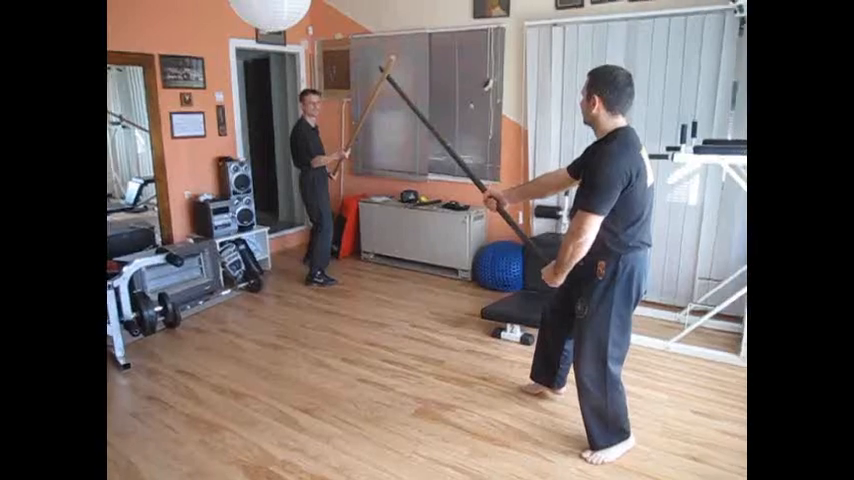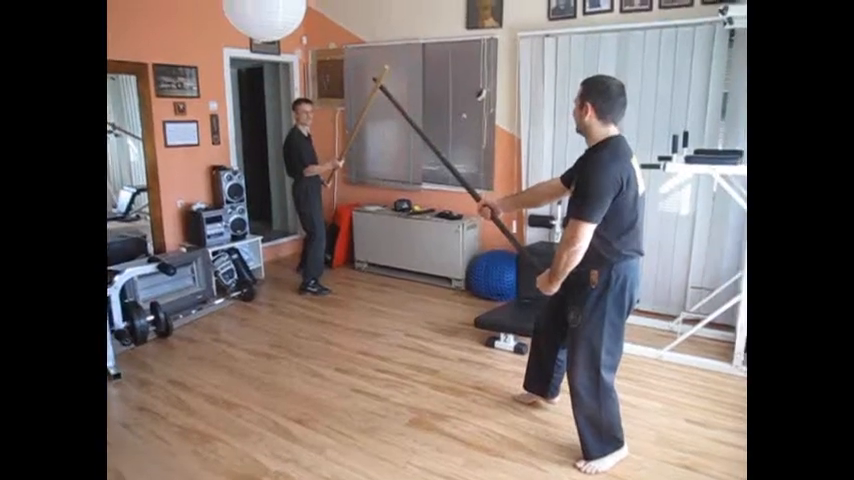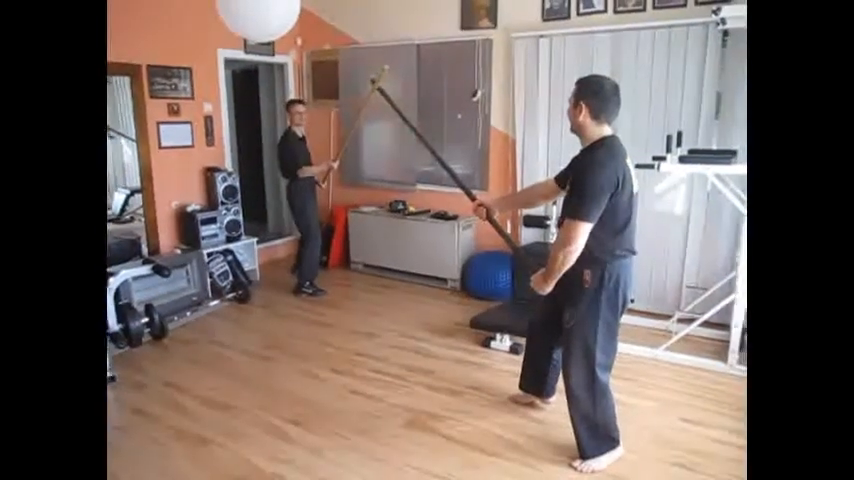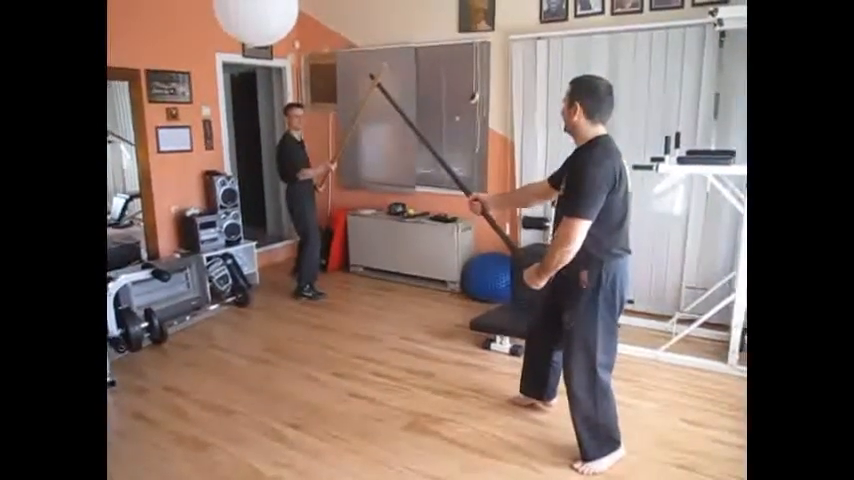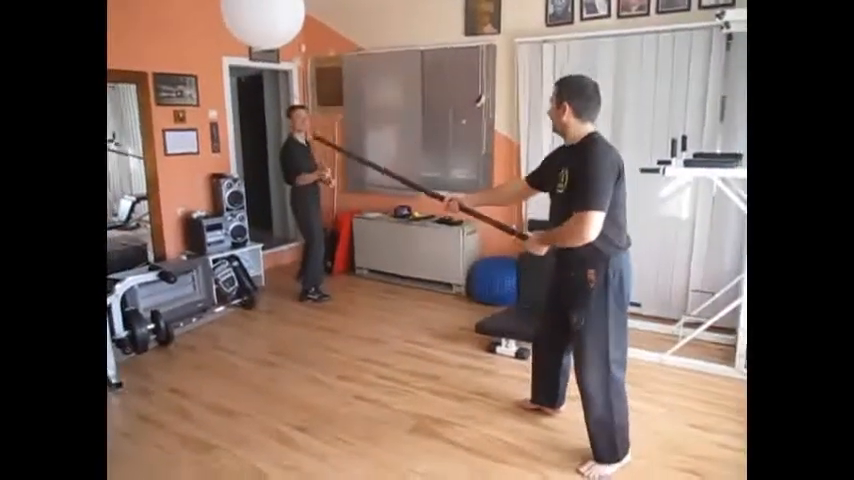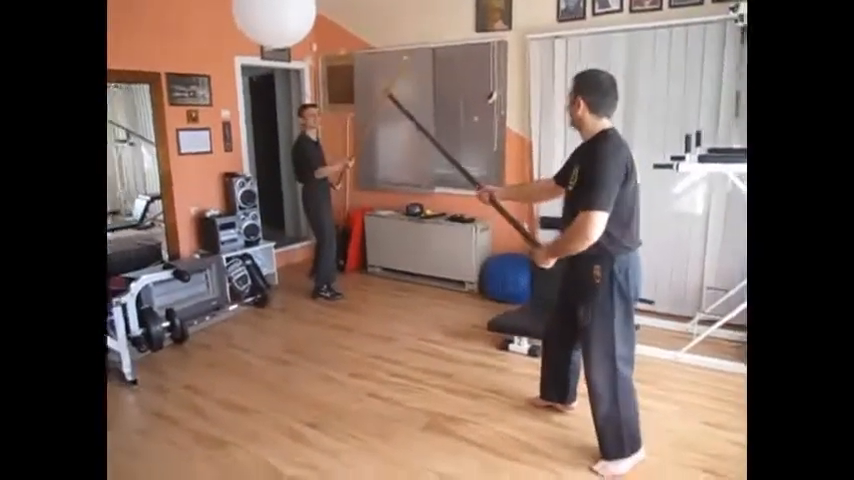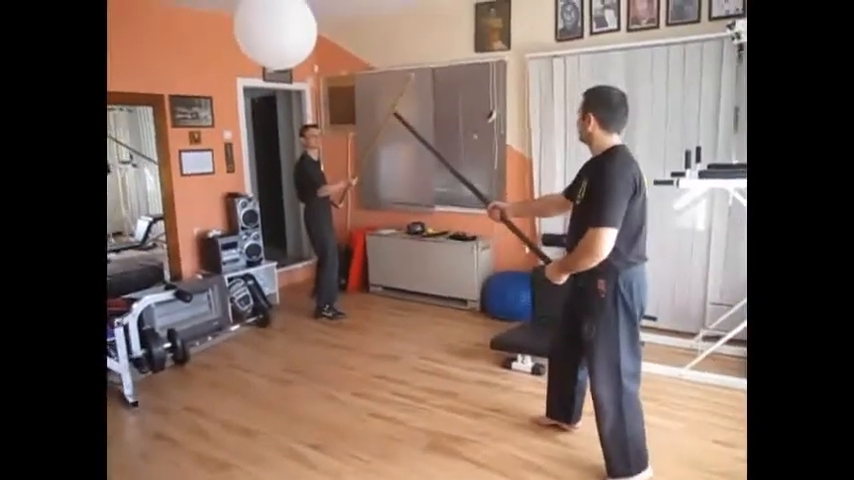
dt=0.7s
person 1, frame 1
left shoulder: (613, 157)
right shoulder: (613, 145)
left elbow: (582, 232)
right elbow: (559, 179)
left wrist: (558, 271)
right wrist: (509, 196)
left hip: (615, 268)
right hip: (601, 260)
left knee: (595, 355)
right knee: (556, 316)
left ankle: (613, 437)
right ankle: (549, 379)
person 1, frame 2
left shoulder: (604, 164)
right shoulder: (606, 153)
left elbow: (576, 239)
right elbow: (553, 188)
left wrist: (552, 278)
right wrist: (503, 204)
left hip: (608, 276)
right hip: (593, 268)
left knee: (589, 363)
right knee: (549, 326)
left ankle: (607, 446)
right ankle: (543, 389)
person 1, frame 3
left shoulder: (600, 164)
right shoulder: (597, 154)
left elbow: (572, 240)
right elbow: (548, 189)
left wrist: (547, 278)
right wrist: (498, 204)
left hip: (600, 275)
right hip: (586, 269)
left knee: (584, 363)
right knee: (544, 327)
left ankle: (602, 446)
right ankle: (538, 389)
person 1, frame 4
left shoulder: (596, 162)
right shoulder: (588, 154)
left elbow: (570, 237)
right elbow: (544, 190)
left wrist: (541, 272)
right wrist: (492, 201)
left hip: (597, 274)
right hip: (579, 269)
left knee: (585, 363)
right knee: (544, 331)
left ankle: (604, 447)
right ankle: (539, 392)
person 1, frame 5
left shoulder: (599, 157)
right shoulder: (564, 156)
left elbow: (586, 229)
right elbow: (520, 188)
left wrist: (542, 240)
right wrist: (468, 199)
left hip: (601, 272)
right hip: (571, 267)
left knee: (598, 364)
right knee: (550, 336)
right ankle: (547, 398)
person 1, frame 6
left shoulder: (608, 153)
right shoulder: (589, 150)
left elbow: (589, 230)
right elbow: (553, 187)
left wrist: (549, 253)
right wrist: (501, 192)
left hip: (609, 268)
right hip: (586, 264)
left knee: (606, 359)
right knee: (560, 332)
right ankle: (559, 395)
person 1, frame 7
left shoulder: (616, 170)
right shoulder: (597, 165)
left elbow: (598, 247)
right elbow: (561, 201)
left wrist: (560, 268)
right wrist: (511, 208)
left hip: (613, 284)
right hip: (591, 281)
left knee: (611, 376)
right knee: (565, 348)
right ankle: (563, 414)
person 2, frame 1
left shoulder: (312, 127)
right shoulder: (301, 130)
right elbow: (313, 161)
left wrist: (326, 168)
right wrist: (336, 156)
left hip: (318, 179)
right hip: (311, 181)
left knee: (319, 222)
right knee: (325, 225)
left ankle: (311, 256)
right ankle: (316, 273)
person 2, frame 2
left shoulder: (305, 136)
right shoulder: (294, 139)
right elbow: (306, 170)
left wrist: (320, 176)
right wrist: (330, 165)
left hip: (311, 188)
right hip: (304, 190)
left knee: (313, 231)
right knee: (318, 234)
left ankle: (305, 265)
right ankle: (309, 282)
person 2, frame 3
left shoulder: (300, 137)
right shoulder: (288, 140)
right elbow: (300, 171)
left wrist: (315, 176)
right wrist: (324, 167)
left hip: (306, 190)
right hip: (299, 191)
left knee: (308, 233)
right knee: (313, 236)
left ankle: (300, 266)
right ankle: (304, 283)
person 2, frame 4
left shoulder: (298, 141)
right shoulder: (287, 144)
right elbow: (300, 174)
left wrist: (314, 180)
right wrist: (323, 168)
left hip: (305, 193)
right hip: (298, 194)
left knee: (307, 237)
right knee: (312, 239)
left ankle: (300, 271)
right ankle: (304, 286)
person 2, frame 5
left shoulder: (305, 143)
right shoulder: (290, 147)
right elbow: (298, 179)
left wrist: (326, 177)
right wrist: (318, 175)
left hip: (311, 196)
right hip: (302, 197)
left knee: (312, 240)
right knee: (316, 241)
left ankle: (305, 274)
right ankle: (309, 289)
person 2, frame 6
left shoulder: (314, 141)
right shoulder: (302, 145)
right elbow: (316, 172)
left wrist: (330, 181)
right wrist: (341, 166)
left hip: (321, 193)
right hip: (314, 195)
left knee: (325, 238)
right knee: (328, 239)
left ankle: (318, 273)
right ankle: (322, 286)
person 2, frame 7
left shoulder: (315, 162)
right shoulder: (304, 164)
right elbow: (320, 190)
left wrist: (331, 200)
right wrist: (345, 184)
left hip: (322, 213)
right hip: (315, 215)
left knee: (325, 257)
right knee: (330, 258)
left ankle: (319, 292)
right ankle: (324, 306)
